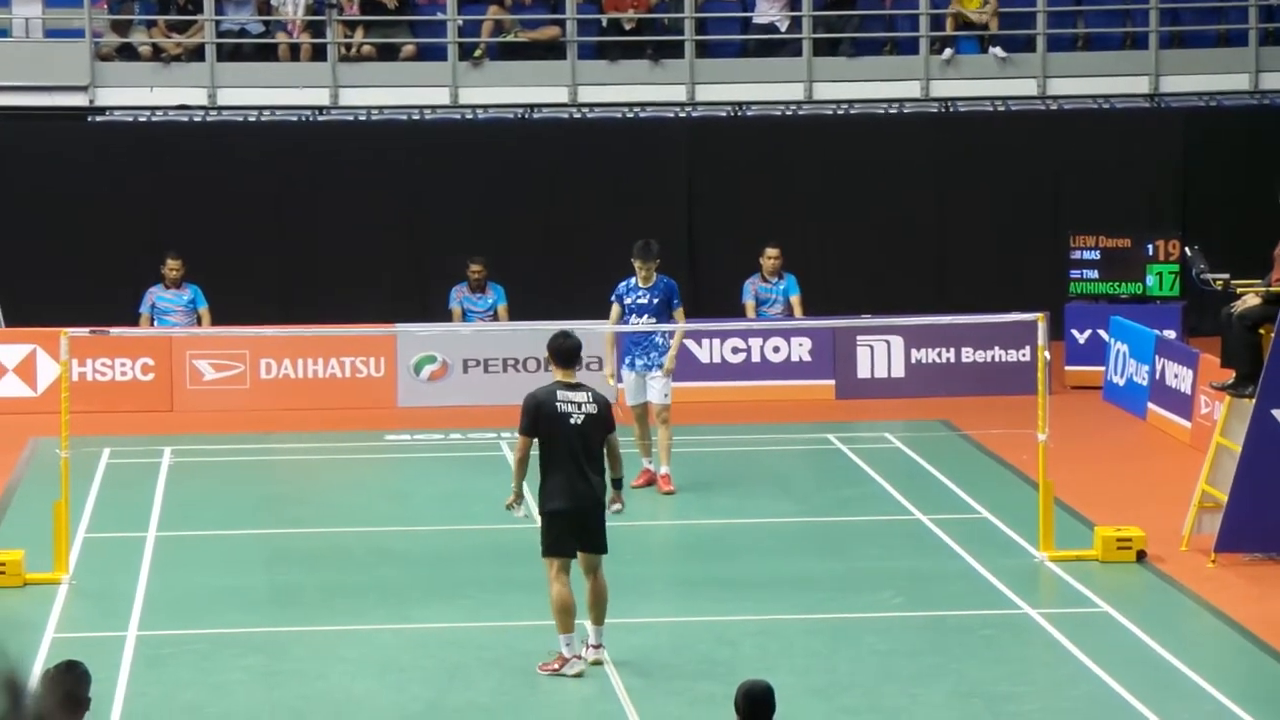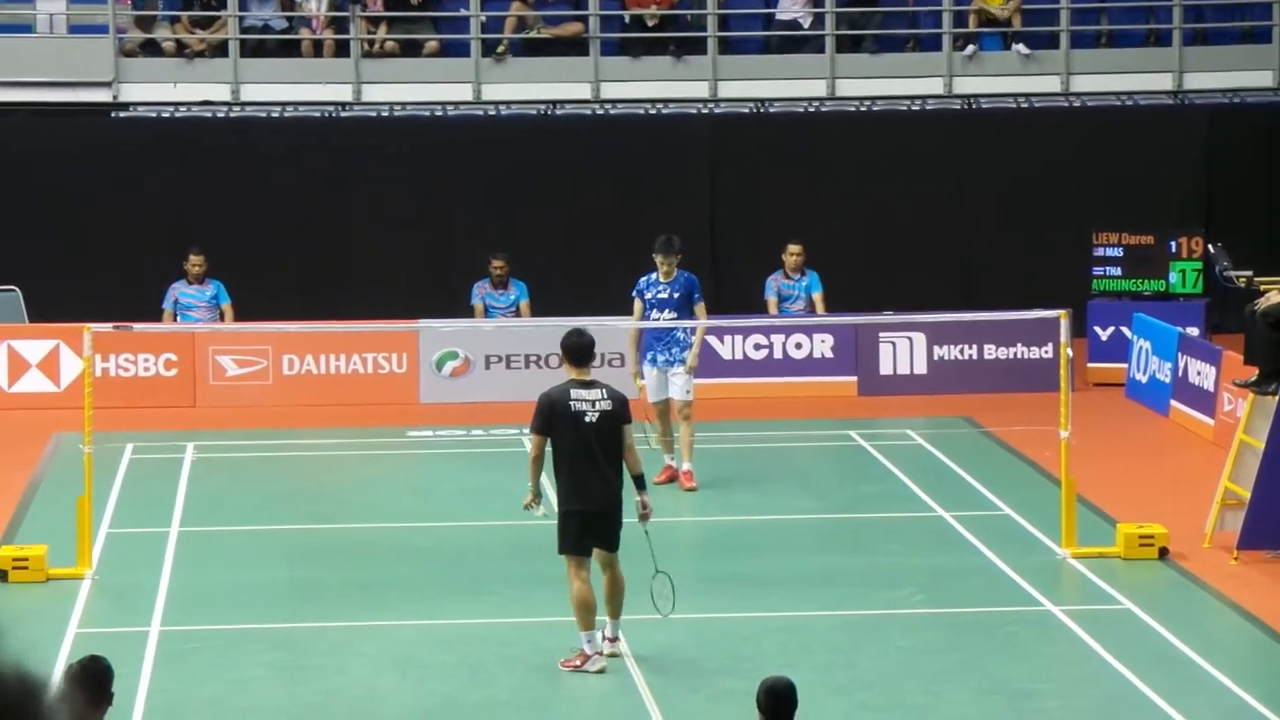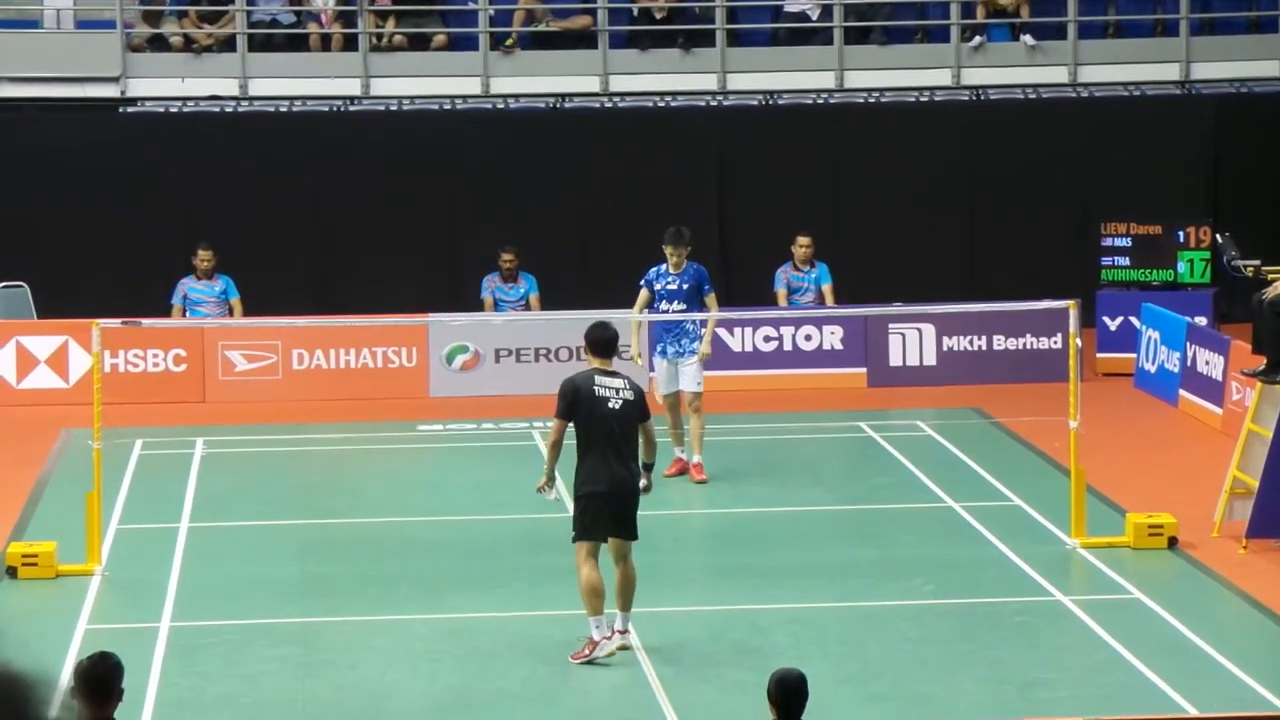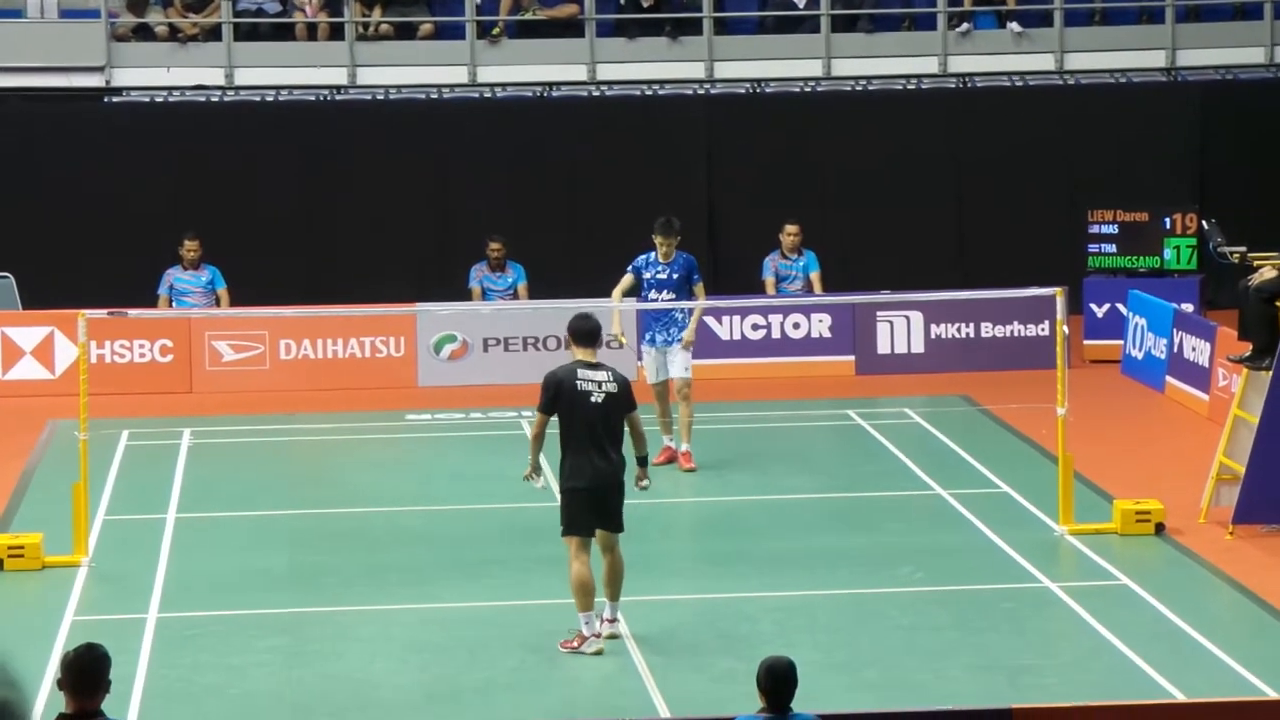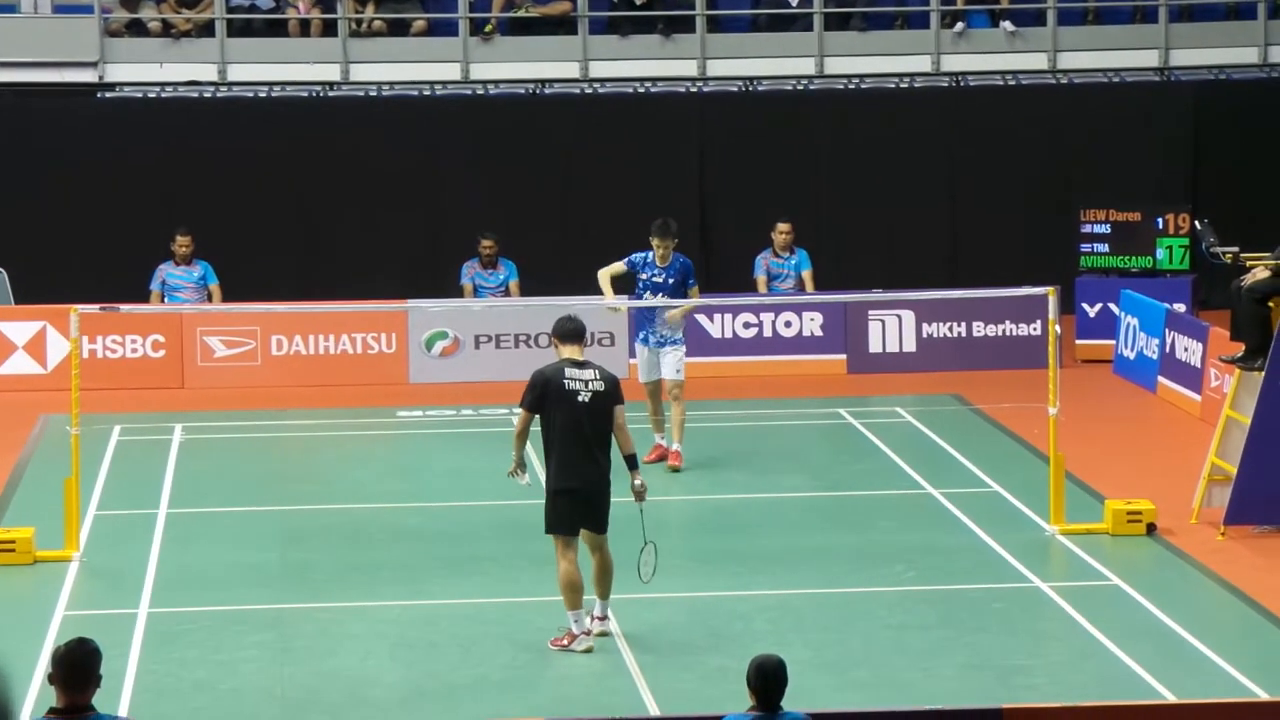
dt=0.4s
person 1, frame 1
left shoulder: (538, 399)
right shoulder: (600, 401)
left elbow: (522, 453)
right elbow: (614, 452)
left wrist: (517, 489)
right wrist: (617, 489)
left hip: (557, 501)
right hip: (594, 500)
left knee: (559, 574)
right knee: (594, 570)
left ankle: (570, 655)
right ankle: (595, 645)
person 1, frame 2
left shoulder: (551, 399)
right shoulder: (615, 397)
left elbow: (537, 453)
right elbow: (629, 448)
left wrist: (534, 489)
right wrist: (641, 491)
left hip: (574, 501)
right hip: (610, 498)
left knee: (578, 572)
right knee: (610, 564)
left ankle: (591, 652)
right ankle: (612, 638)
person 1, frame 3
left shoulder: (575, 384)
right shoulder: (633, 388)
left elbow: (556, 437)
right elbow: (650, 439)
left wrist: (548, 473)
right wrist: (646, 471)
left hip: (593, 485)
right hip: (627, 484)
left knee: (587, 558)
right knee: (623, 555)
left ankle: (600, 637)
right ankle: (622, 630)
person 1, frame 4
left shoulder: (558, 378)
right shoulder: (618, 379)
left elbow: (538, 429)
right elbow: (636, 429)
left wrist: (534, 462)
right wrist: (642, 466)
left hip: (577, 478)
right hip: (612, 477)
left knee: (578, 552)
right knee: (610, 546)
left ankle: (589, 633)
right ankle: (611, 619)
person 1, frame 5
left shoulder: (545, 376)
right shoulder: (607, 378)
left elbow: (522, 427)
right elbow: (620, 428)
left wrist: (518, 459)
right wrist: (634, 472)
left hip: (563, 479)
right hip: (598, 478)
left knee: (566, 551)
right knee: (598, 545)
left ankle: (578, 631)
right ankle: (601, 616)
person 2, frame 1
left shoulder: (668, 286)
right shoulder: (623, 289)
left elbow: (680, 323)
right elbow: (612, 327)
left wrist: (671, 354)
right wrist: (609, 361)
left hip: (657, 361)
right hip: (631, 361)
left knee: (662, 415)
right knee: (638, 415)
left ankle: (664, 472)
right ankle: (647, 468)
person 2, frame 2
left shoulder: (689, 281)
right shoulder: (644, 284)
left elbow: (702, 319)
right elbow: (636, 323)
left wrist: (694, 351)
right wrist: (633, 359)
left hip: (680, 357)
right hip: (652, 357)
left knee: (684, 411)
right knee: (660, 412)
left ankle: (686, 469)
right ankle: (669, 464)
person 2, frame 3
left shoulder: (698, 273)
right shoulder: (654, 275)
left elbow: (713, 309)
right elbow: (638, 308)
left wrist: (707, 340)
right wrist: (635, 342)
left hip: (690, 348)
right hip: (662, 348)
left knee: (694, 403)
right knee: (670, 404)
left ankle: (697, 461)
right ankle: (680, 457)
person 2, frame 4
left shoulder: (688, 262)
right shoulder: (643, 262)
left elbow: (701, 297)
right elbow: (618, 291)
left wrist: (692, 328)
right wrist: (616, 322)
left hip: (678, 337)
right hip: (651, 337)
left knee: (683, 391)
right knee: (659, 393)
left ankle: (685, 450)
right ankle: (668, 445)
person 2, frame 5
left shoulder: (684, 265)
right shoulder: (639, 260)
left elbow: (695, 298)
right elbow: (603, 272)
left wrist: (681, 311)
right wrist: (609, 294)
left hip: (671, 337)
right hip: (645, 336)
left knee: (675, 391)
right knee: (652, 391)
left ankle: (676, 449)
right ankle: (660, 443)
